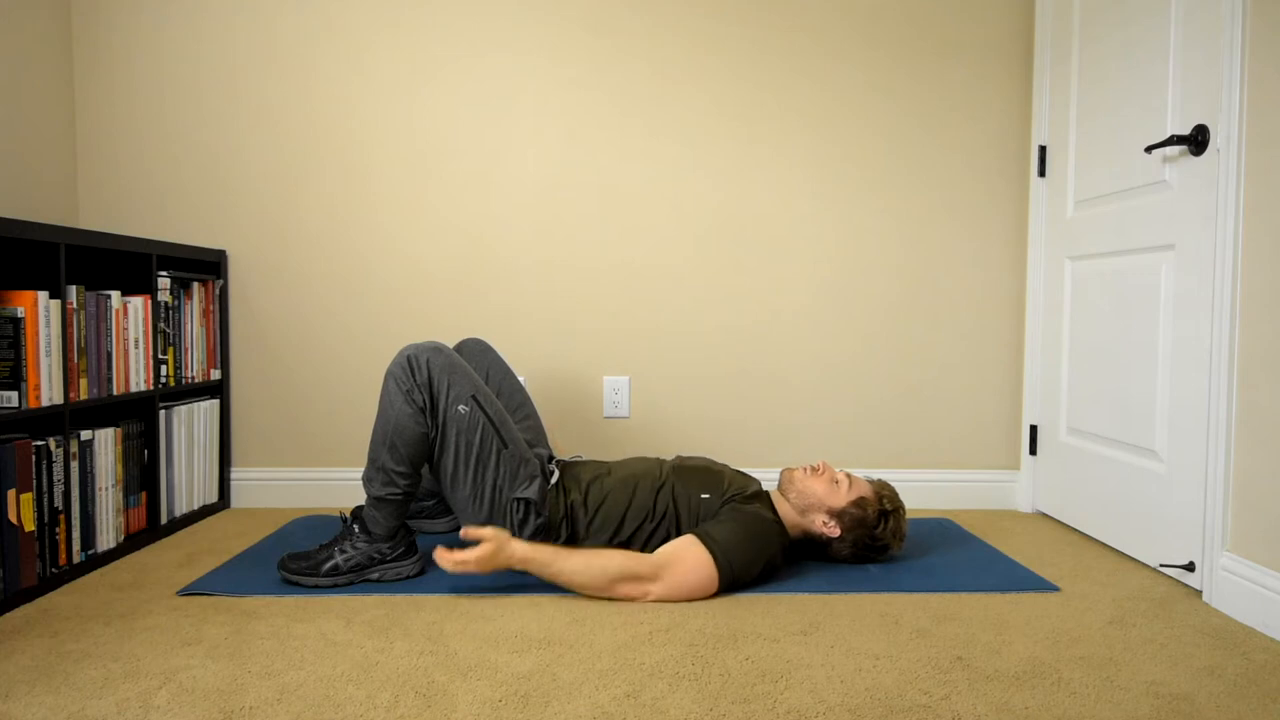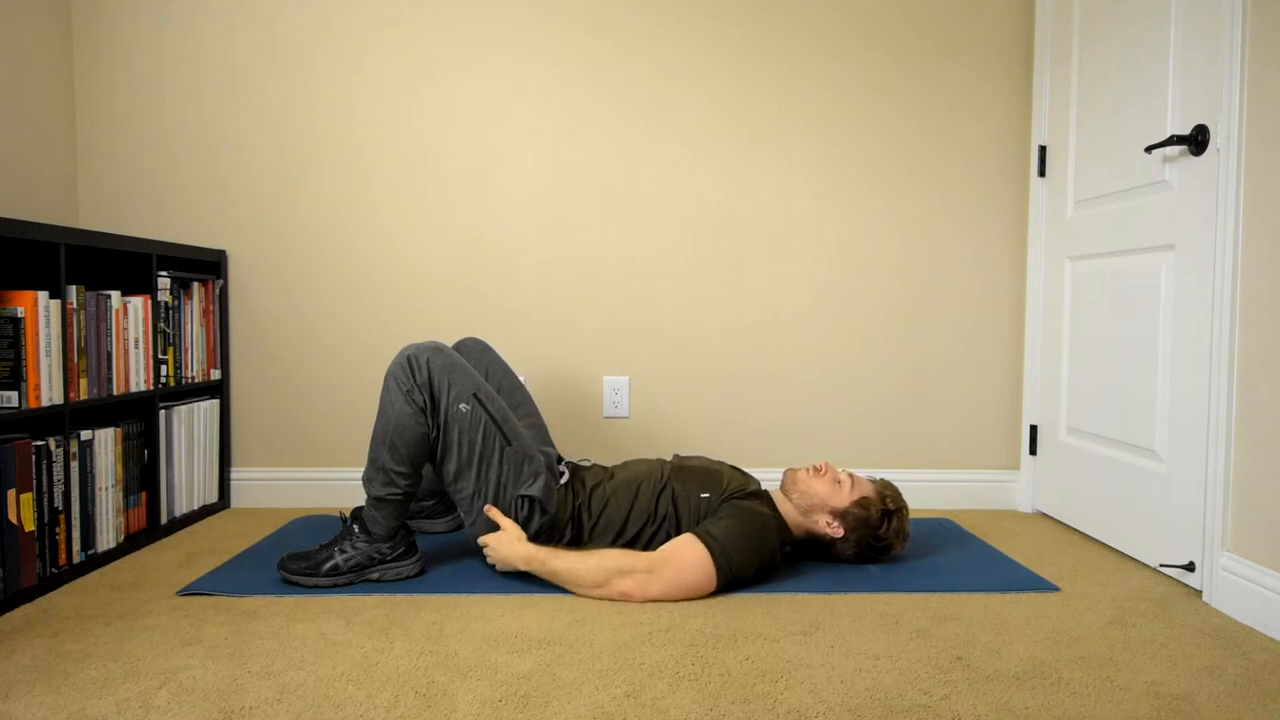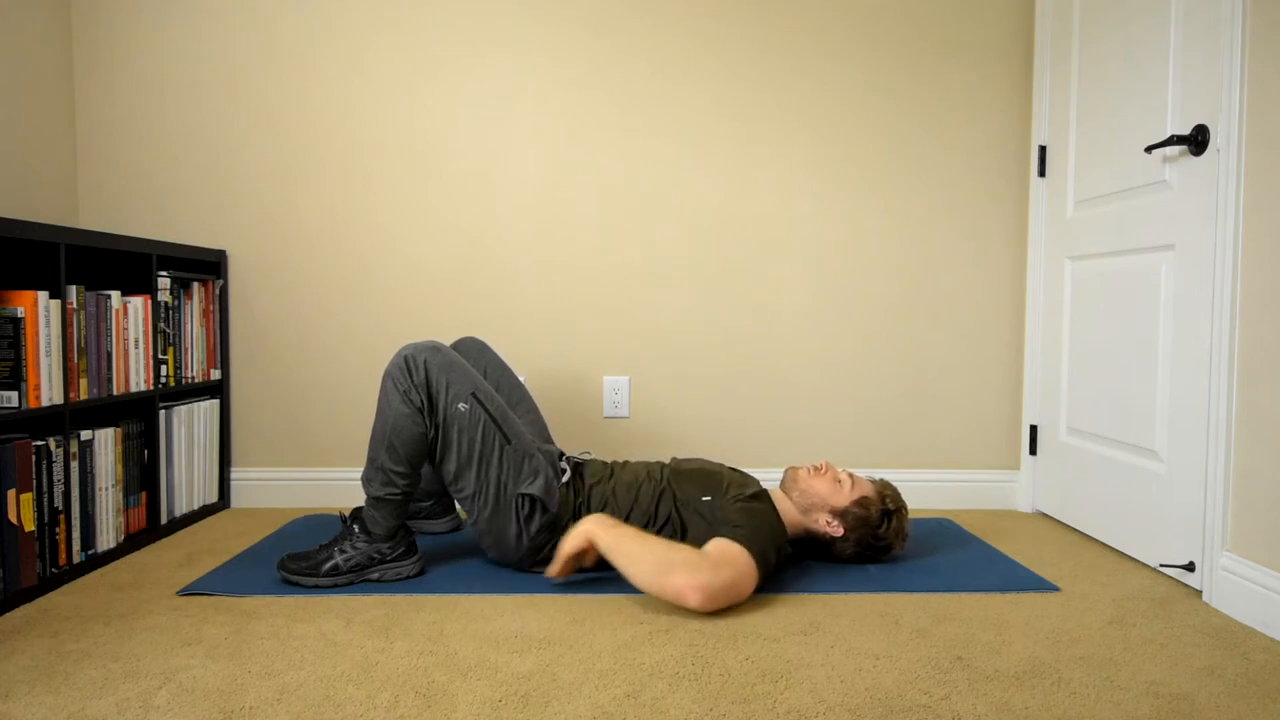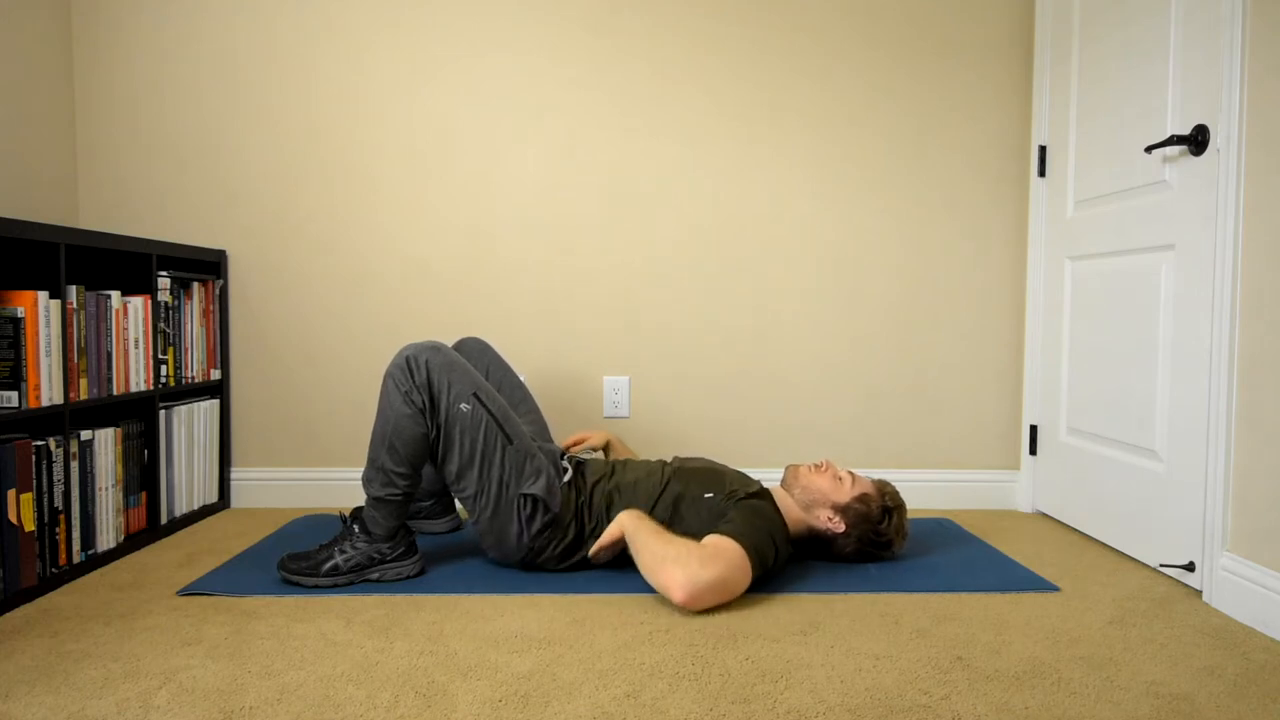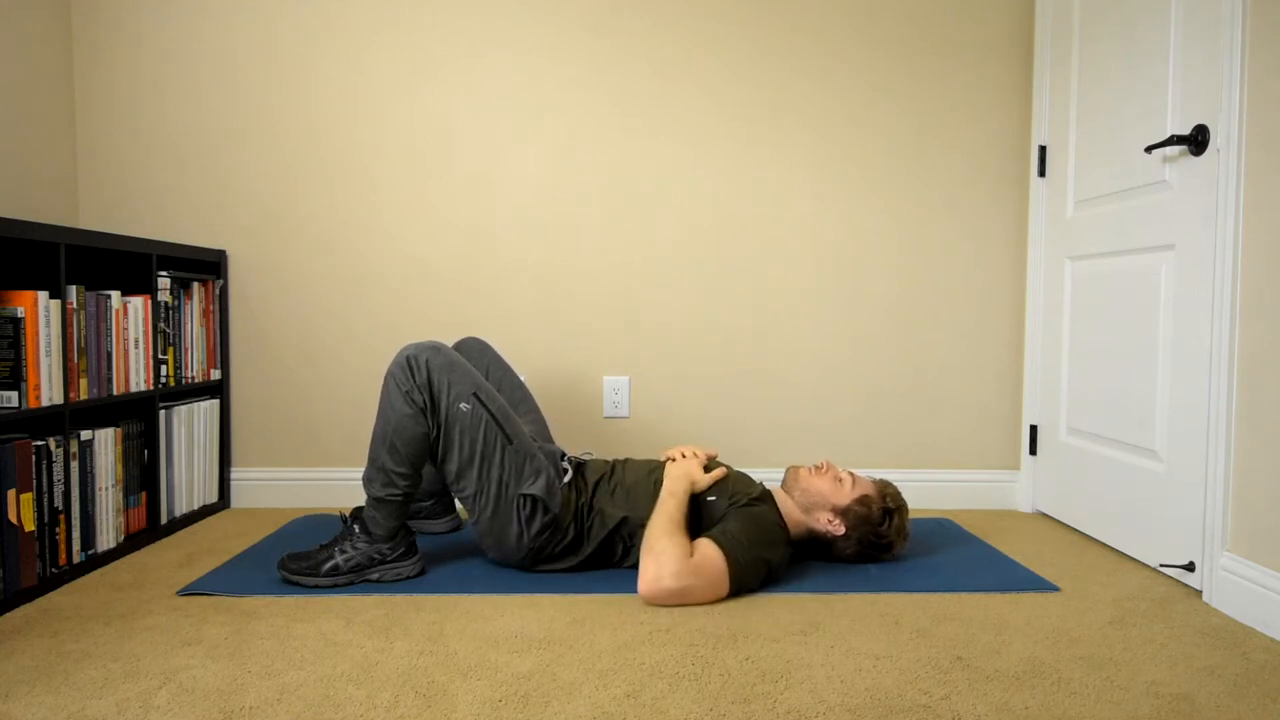
dt=1s
person 1, frame 1
left shoulder: (755, 537)
right shoulder: (753, 505)
left elbow: (643, 579)
left wrist: (515, 553)
right wrist: (554, 470)
left hip: (535, 513)
right hip: (556, 483)
left knee: (422, 365)
right knee: (470, 352)
left ankle: (378, 543)
right ankle: (426, 502)
person 1, frame 2
left shoulder: (753, 533)
right shoulder: (750, 503)
left elbow: (640, 579)
left wrist: (525, 555)
left hip: (534, 511)
right hip: (561, 480)
left knee: (422, 365)
right knee: (468, 352)
left ankle: (378, 542)
right ankle: (430, 503)
person 1, frame 3
left shoulder: (760, 533)
right shoulder: (754, 505)
left elbow: (695, 585)
left wrist: (599, 526)
left hip: (536, 511)
right hip: (564, 478)
left knee: (419, 365)
right knee: (467, 352)
left ankle: (378, 542)
right ankle: (427, 504)
person 1, frame 4
left shoulder: (761, 530)
right shoulder: (756, 503)
left elbow: (689, 583)
left wrist: (630, 521)
right wrist: (613, 445)
left hip: (534, 516)
right hip: (564, 477)
left knee: (421, 364)
right knee: (469, 352)
left ankle: (379, 541)
right ankle: (427, 502)
person 1, frame 5
left shoulder: (762, 539)
right shoulder: (758, 507)
left elbow: (660, 580)
left wrist: (677, 482)
right wrist: (688, 466)
left hip: (535, 517)
right hip: (564, 477)
left knee: (422, 365)
right knee: (469, 351)
left ankle: (379, 541)
right ankle: (428, 504)
